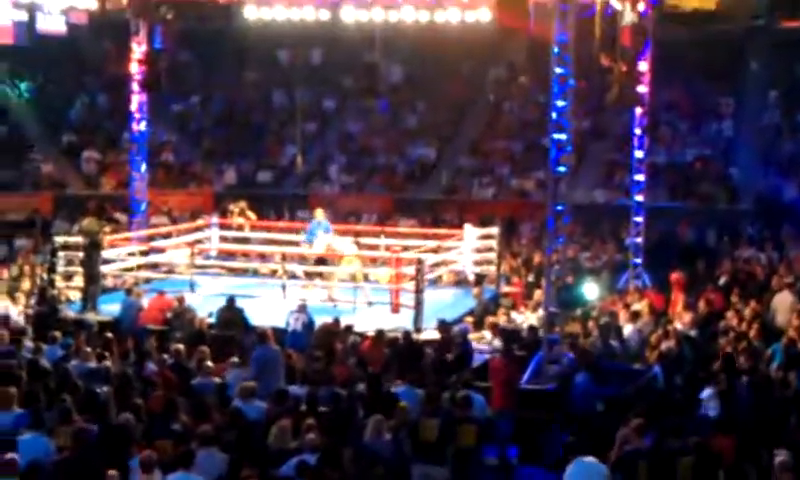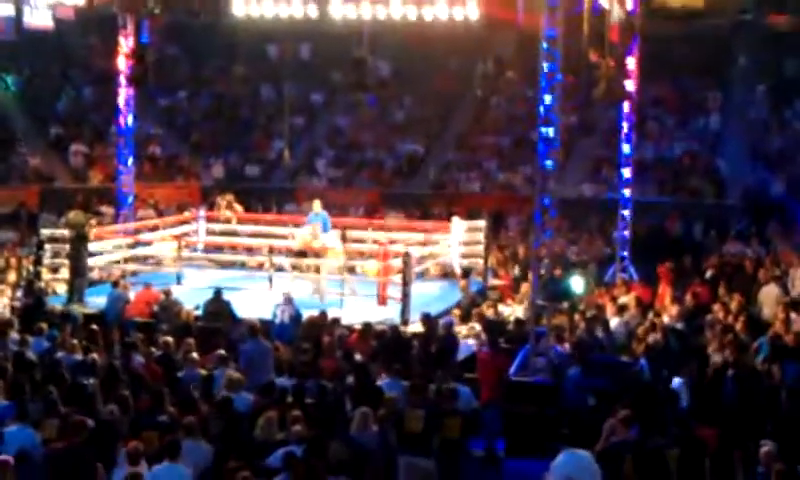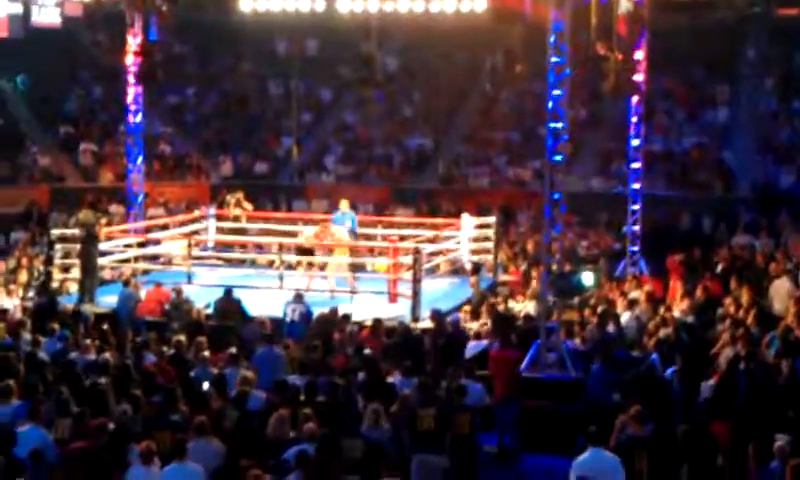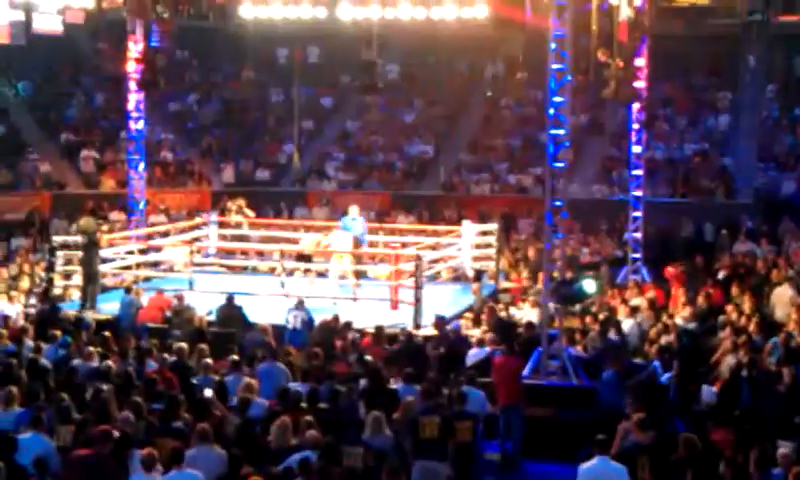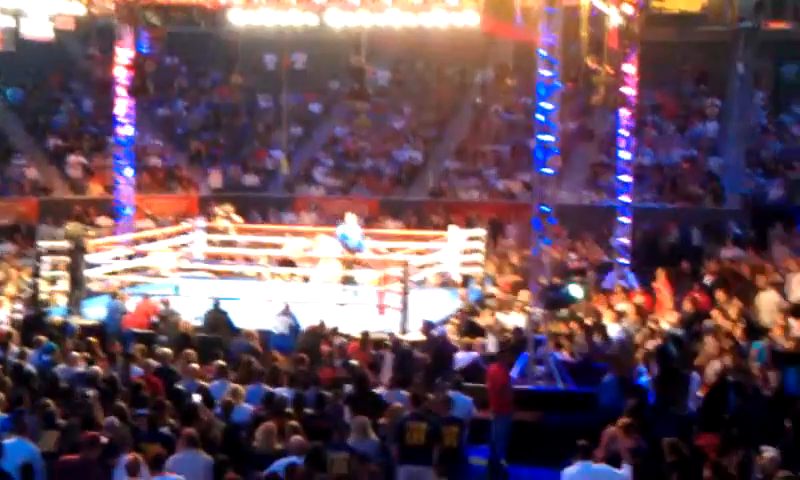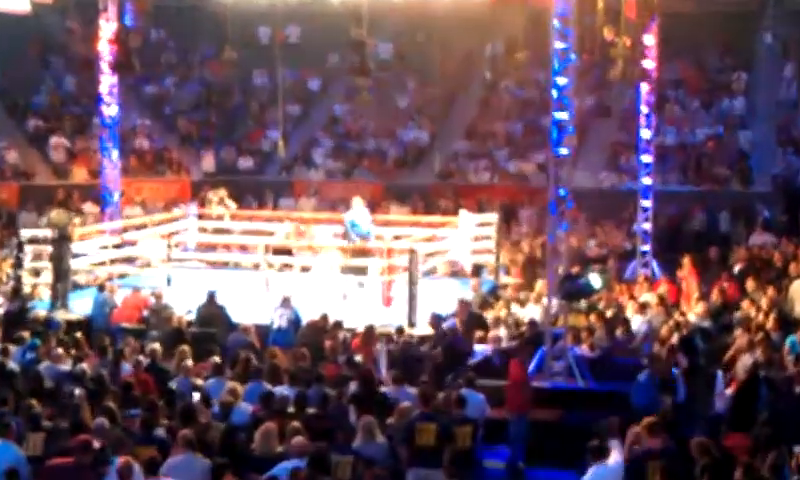
dt=0.3s
person 1, frame 1
left shoulder: (495, 360)
right shoulder: (508, 364)
left hip: (497, 402)
right hip: (506, 402)
left knee: (501, 430)
right knee: (505, 431)
left ankle: (503, 456)
right ankle: (503, 456)
person 1, frame 2
left shoulder: (482, 353)
right shoulder: (500, 356)
left elbow: (479, 373)
right elbow: (504, 373)
left hip: (485, 394)
right hip: (494, 394)
left knee: (488, 423)
right knee: (494, 423)
left ankle: (489, 448)
right ankle: (491, 448)
person 1, frame 3
left shoulder: (494, 352)
right shoulder: (515, 353)
left elbow: (491, 371)
right elbow: (517, 372)
left hip: (499, 392)
right hip: (511, 391)
left knee: (501, 420)
right knee: (511, 420)
left ankle: (502, 446)
right ankle: (511, 446)
person 1, frame 4
left shoulder: (497, 360)
right shoulder: (518, 362)
left elbow: (495, 380)
right elbow: (521, 379)
left hip: (503, 399)
right hip: (516, 400)
left knee: (504, 428)
right knee: (516, 429)
left ankle: (505, 455)
right ankle: (514, 455)
person 1, frame 5
left shoulder: (492, 368)
right shoulder: (504, 372)
right elbow: (506, 391)
left hip: (495, 407)
right hip: (503, 408)
left knee: (495, 435)
right knee: (501, 436)
left ankle: (494, 460)
right ankle: (498, 462)
person 1, frame 6
left shoulder: (514, 363)
right shoulder: (520, 369)
right elbow: (524, 391)
left hip: (515, 406)
right hip: (519, 407)
left knee: (517, 434)
right knee: (518, 435)
left ankle: (515, 462)
right ankle: (515, 463)
